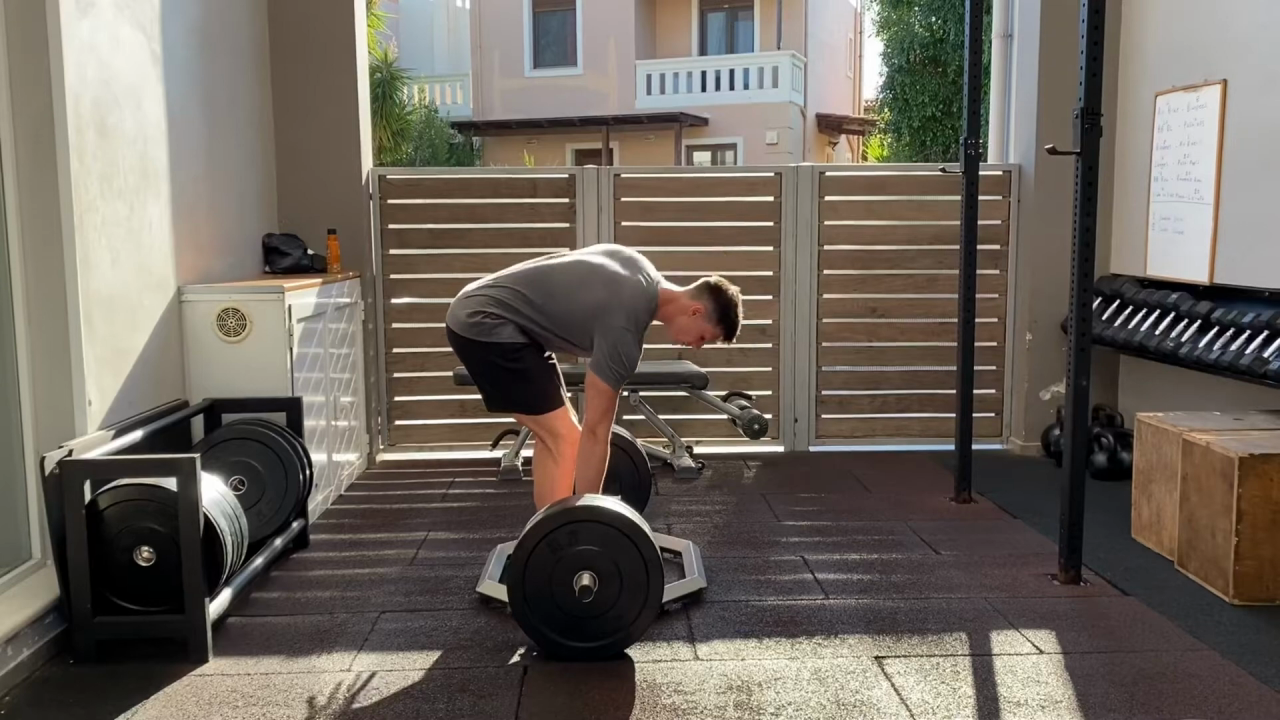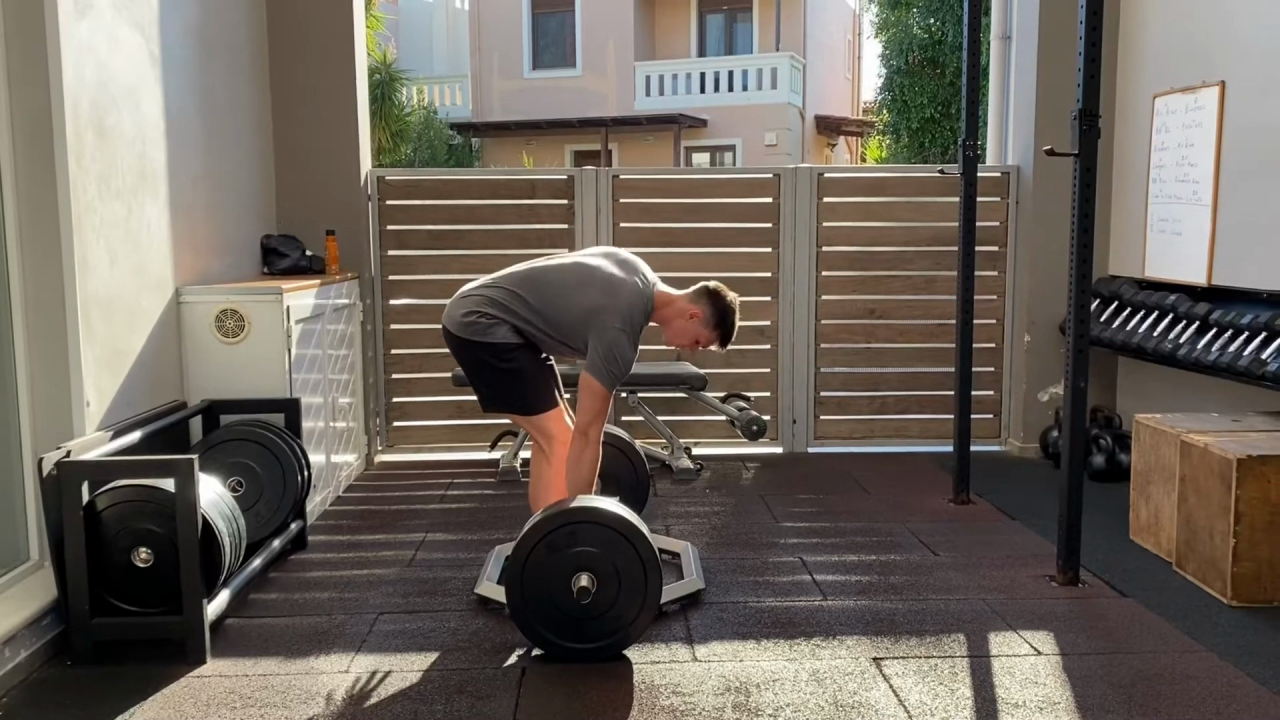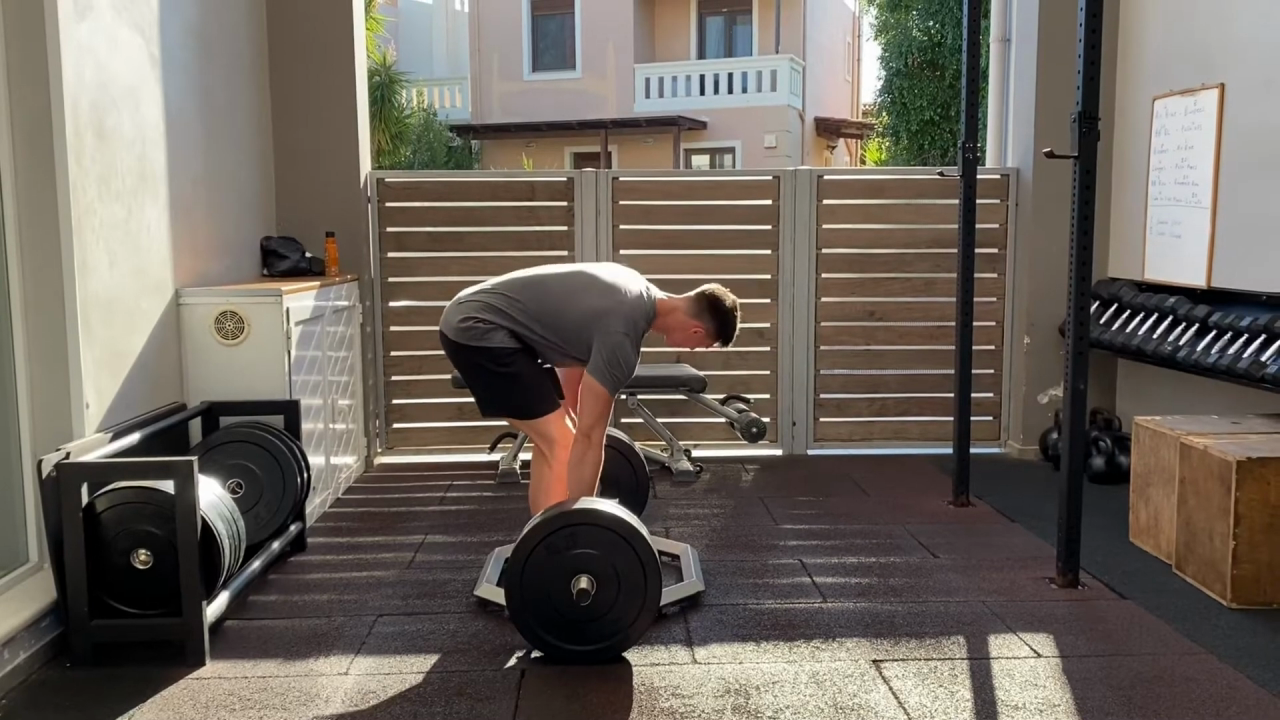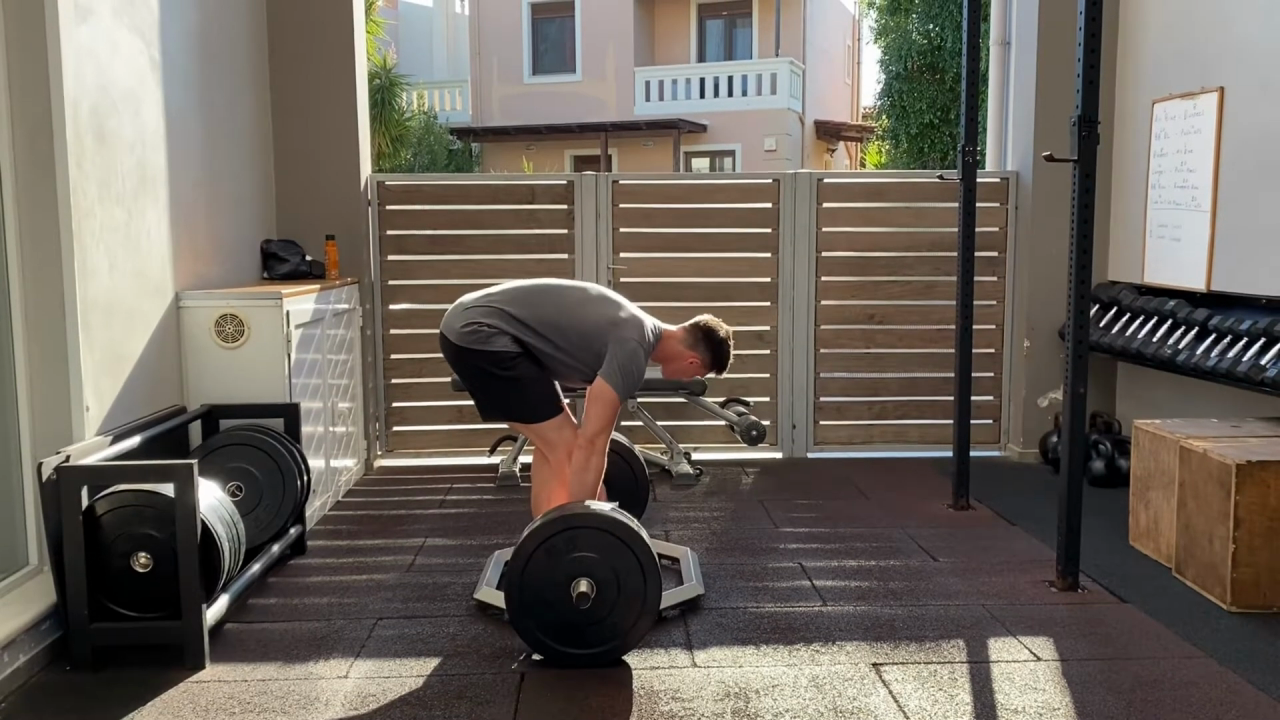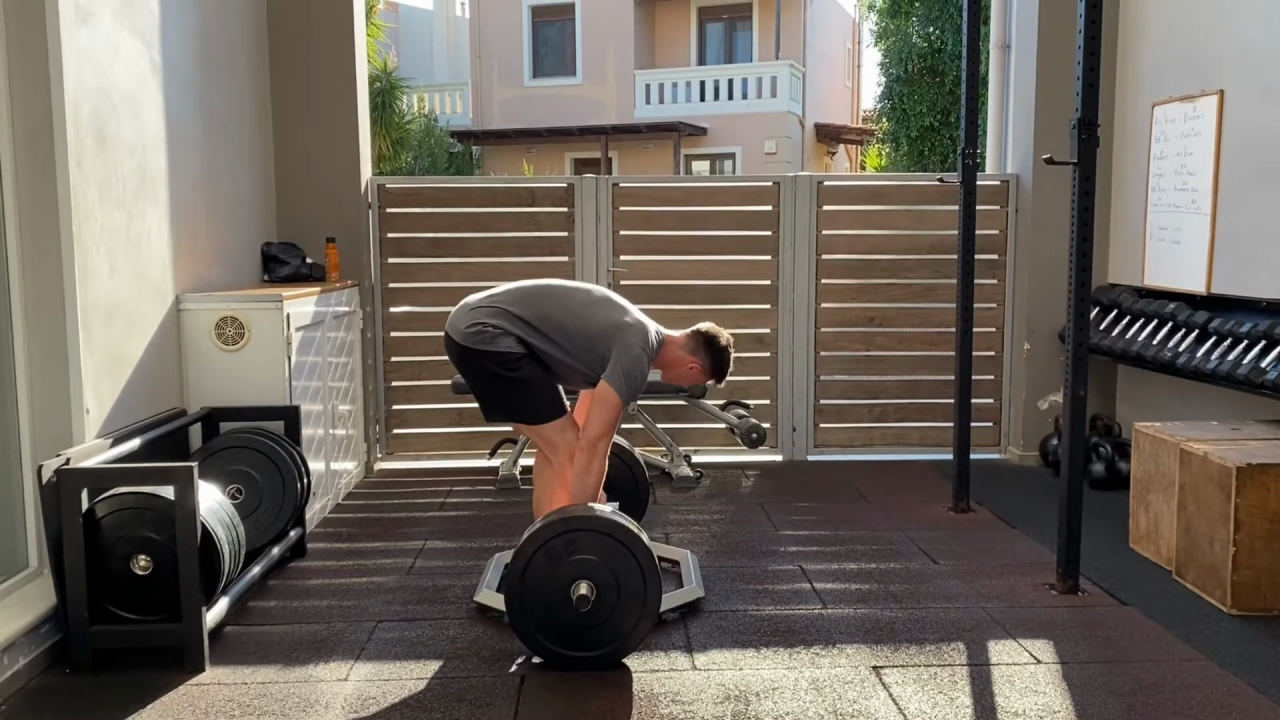
dt=0.4s
person 1, frame 1
left shoulder: (641, 272)
right shoulder: (623, 329)
right elbow: (596, 432)
left hip: (482, 314)
right hip: (484, 322)
left knee: (555, 435)
right knee: (565, 439)
person 1, frame 2
left shoulder: (638, 273)
right shoulder: (618, 331)
right elbow: (587, 434)
left hip: (481, 314)
right hip: (480, 323)
left knee: (553, 436)
right knee: (559, 440)
person 1, frame 3
left shoulder: (638, 292)
right shoulder: (621, 335)
right elbow: (590, 437)
left wrist: (566, 412)
left hip: (476, 321)
right hip: (477, 329)
left knee: (553, 439)
right knee: (560, 444)
person 1, frame 4
left shoulder: (632, 329)
right shoulder: (633, 350)
right elbow: (590, 443)
left wrist: (592, 488)
left hip: (473, 325)
right hip: (477, 333)
left knee: (555, 442)
right knee: (562, 447)
person 1, frame 5
left shoulder: (635, 335)
right shoulder: (636, 354)
left elbow: (585, 431)
right elbow: (592, 447)
left wrist: (587, 492)
left hip: (477, 327)
right hip: (482, 334)
left knee: (557, 444)
right knee: (564, 449)
